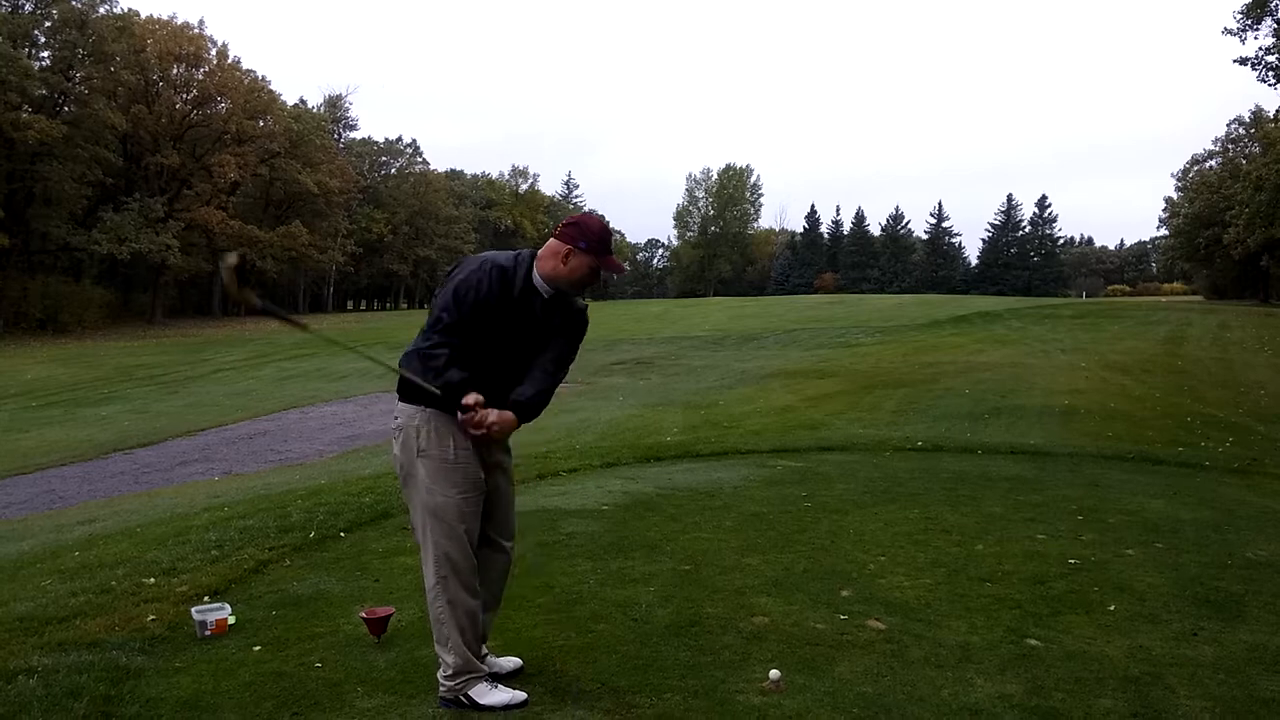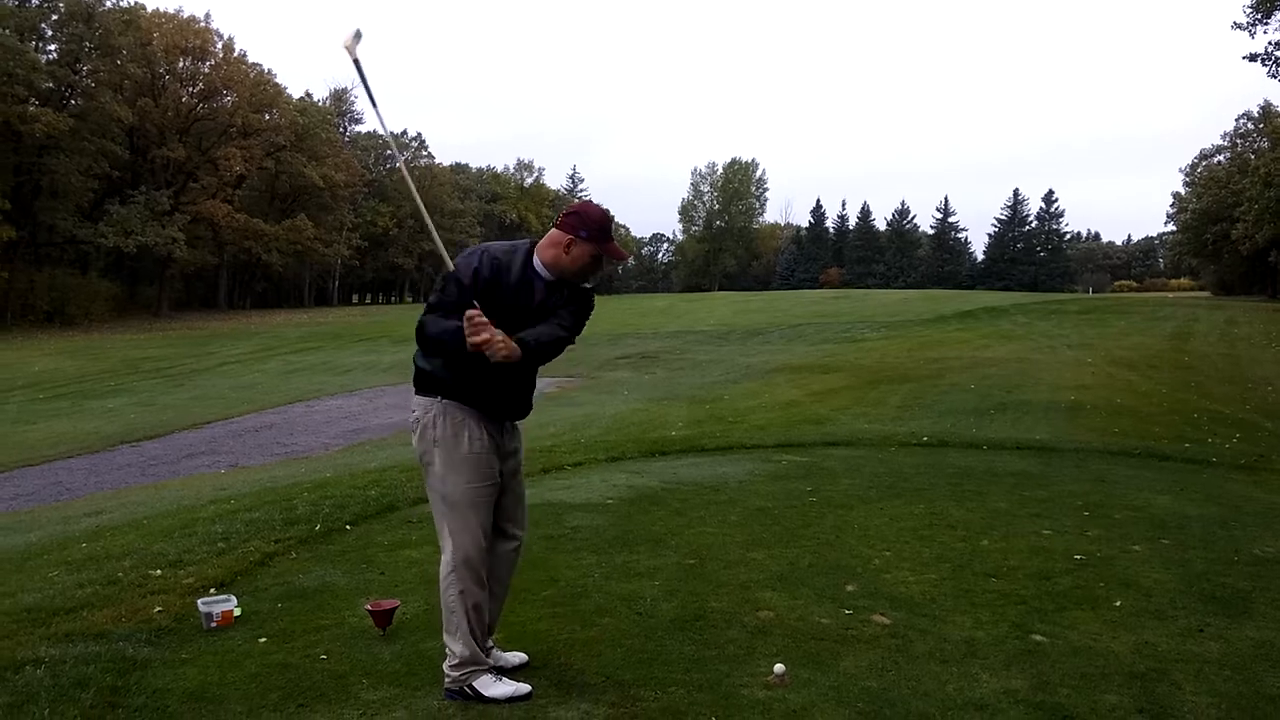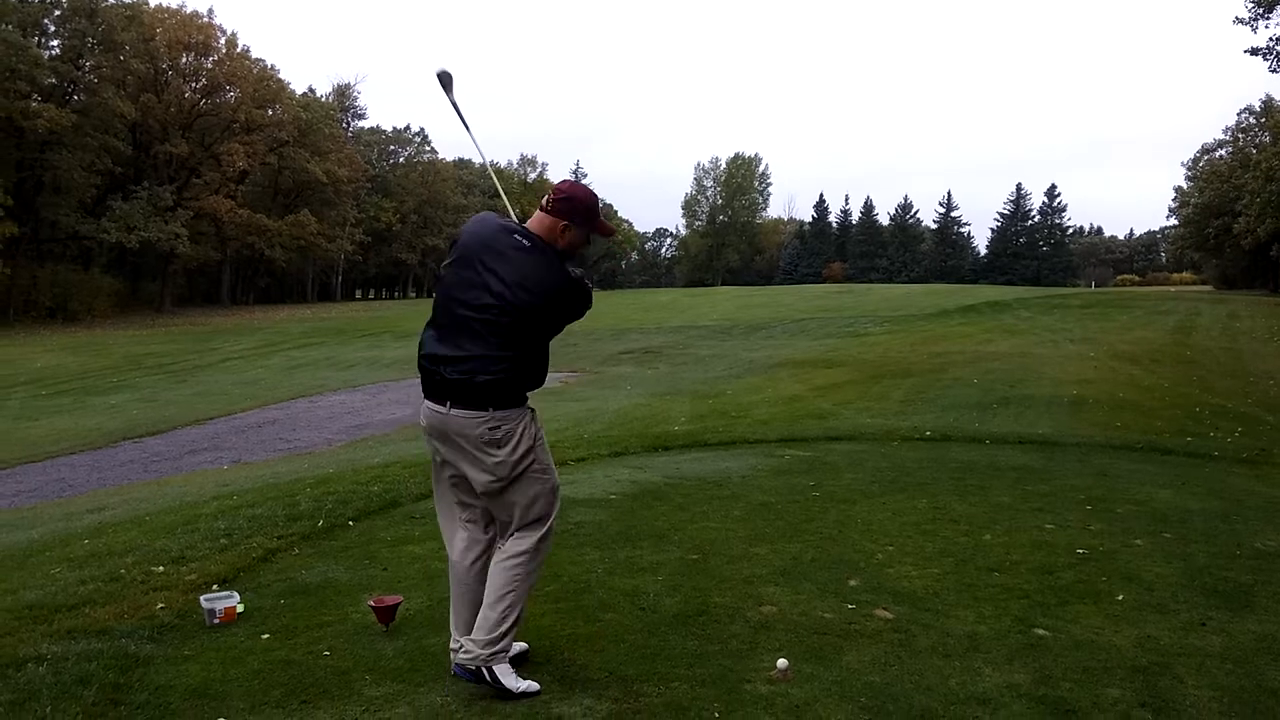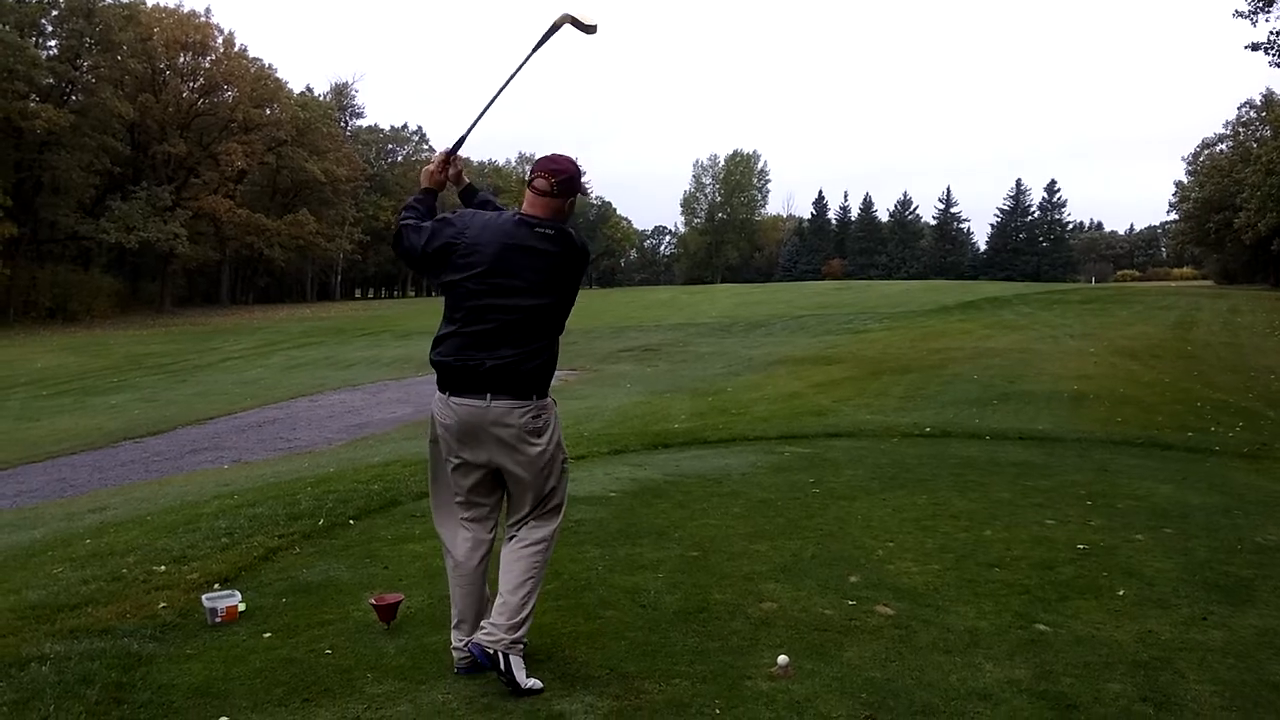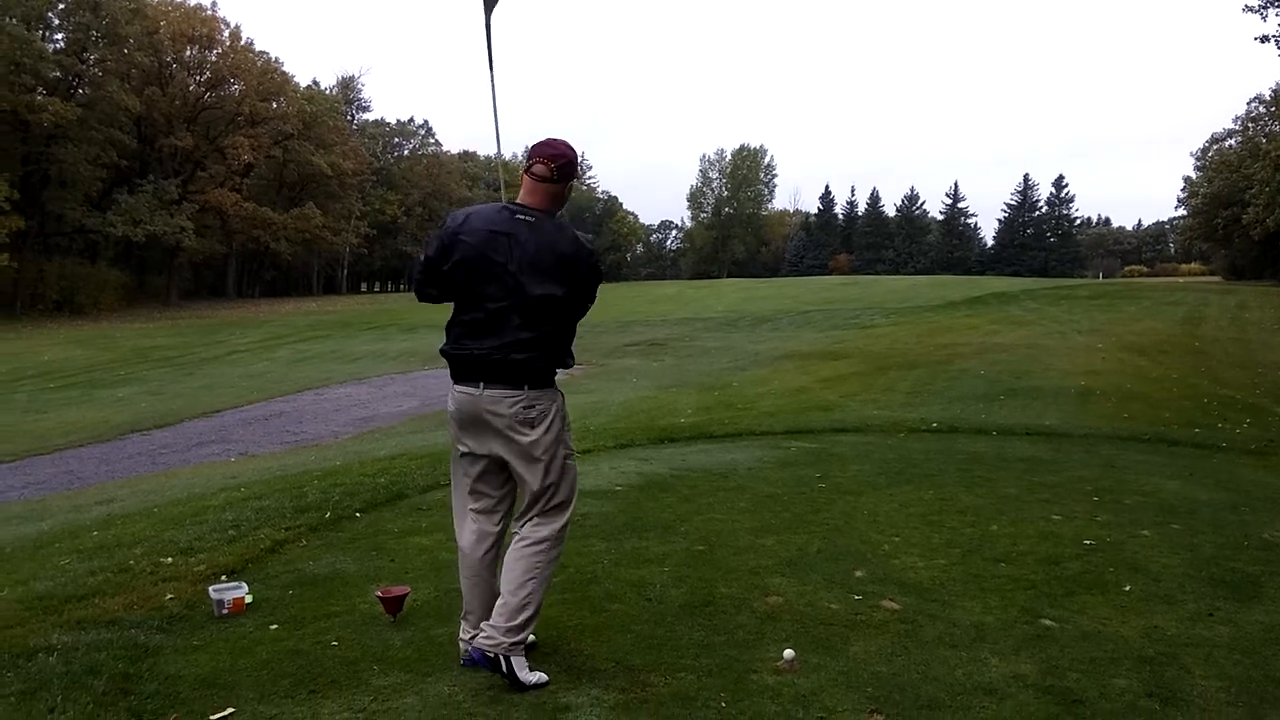
dt=0.4s
person 1, frame 1
left shoulder: (570, 315)
right shoulder: (489, 273)
left elbow: (545, 374)
right elbow: (440, 340)
left wrist: (511, 414)
right wrist: (464, 395)
left hip: (489, 427)
right hip: (433, 419)
left knee: (495, 547)
right knee: (453, 552)
left ankle: (470, 654)
right ankle: (460, 680)
person 1, frame 2
left shoulder: (576, 296)
right shoulder: (486, 263)
left elbow: (550, 340)
right elbow: (428, 331)
left wrist: (513, 346)
right wrist: (470, 335)
left hip: (497, 416)
right hip: (451, 413)
left knee: (505, 540)
right knee: (466, 542)
left ankle: (475, 647)
right ankle: (464, 671)
person 1, frame 3
left shoulder: (477, 229)
right shoulder: (566, 286)
left wrist: (519, 229)
left hip: (438, 403)
right hip: (494, 416)
left knee: (468, 525)
right knee: (524, 528)
left ankle: (467, 645)
right ankle: (485, 651)
person 1, frame 4
left shoulder: (467, 230)
right shoulder: (573, 254)
left elbow: (407, 242)
left wrist: (428, 190)
right wrist: (467, 189)
left hip: (455, 401)
right hip: (522, 408)
left knee: (465, 525)
right knee: (533, 524)
left ankle: (467, 644)
right ankle: (500, 638)
person 1, frame 5
left shoulder: (463, 226)
right shoulder: (574, 251)
left elbow: (424, 285)
left hip: (466, 391)
right hip: (528, 398)
left knee: (479, 516)
right knee: (543, 517)
left ankle: (476, 634)
right ankle: (501, 641)
